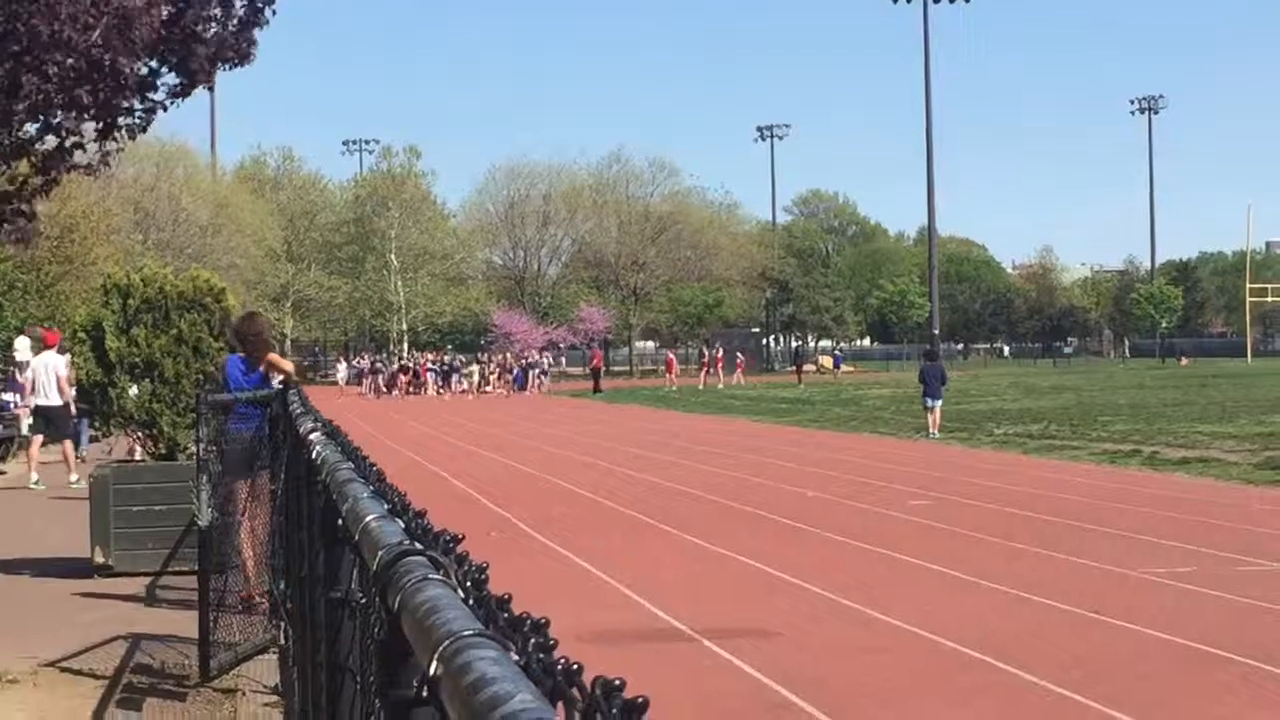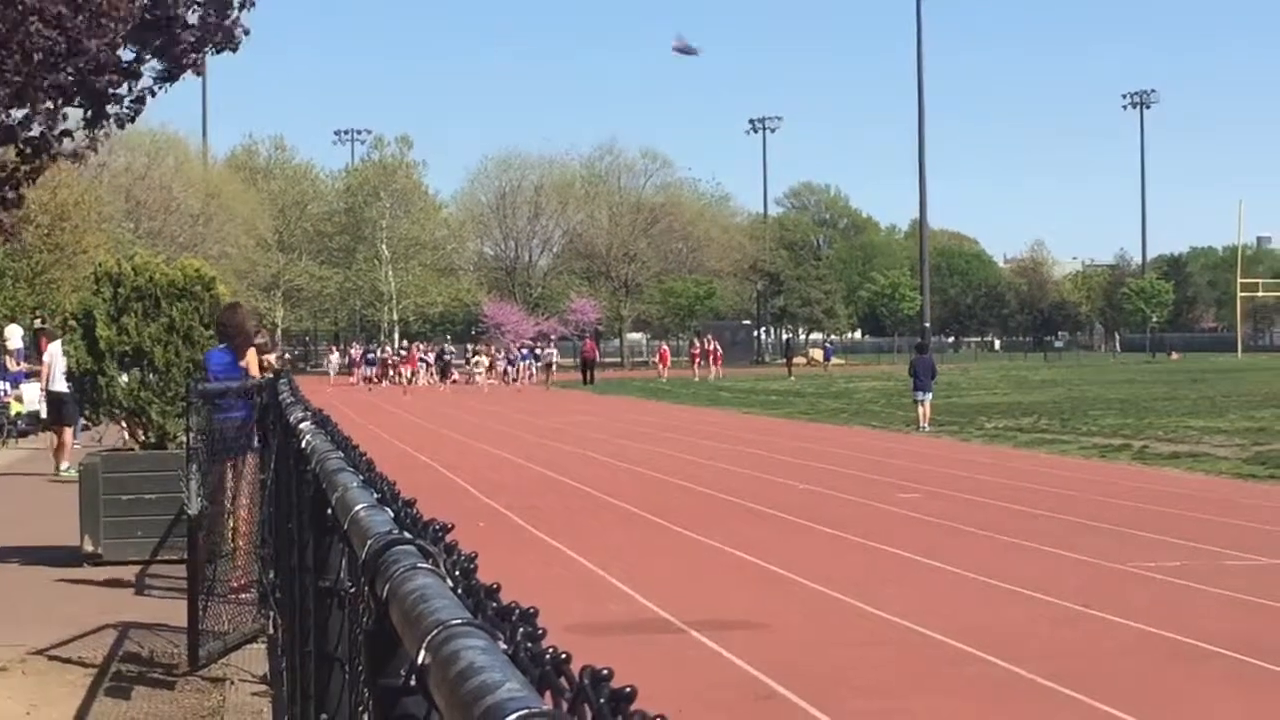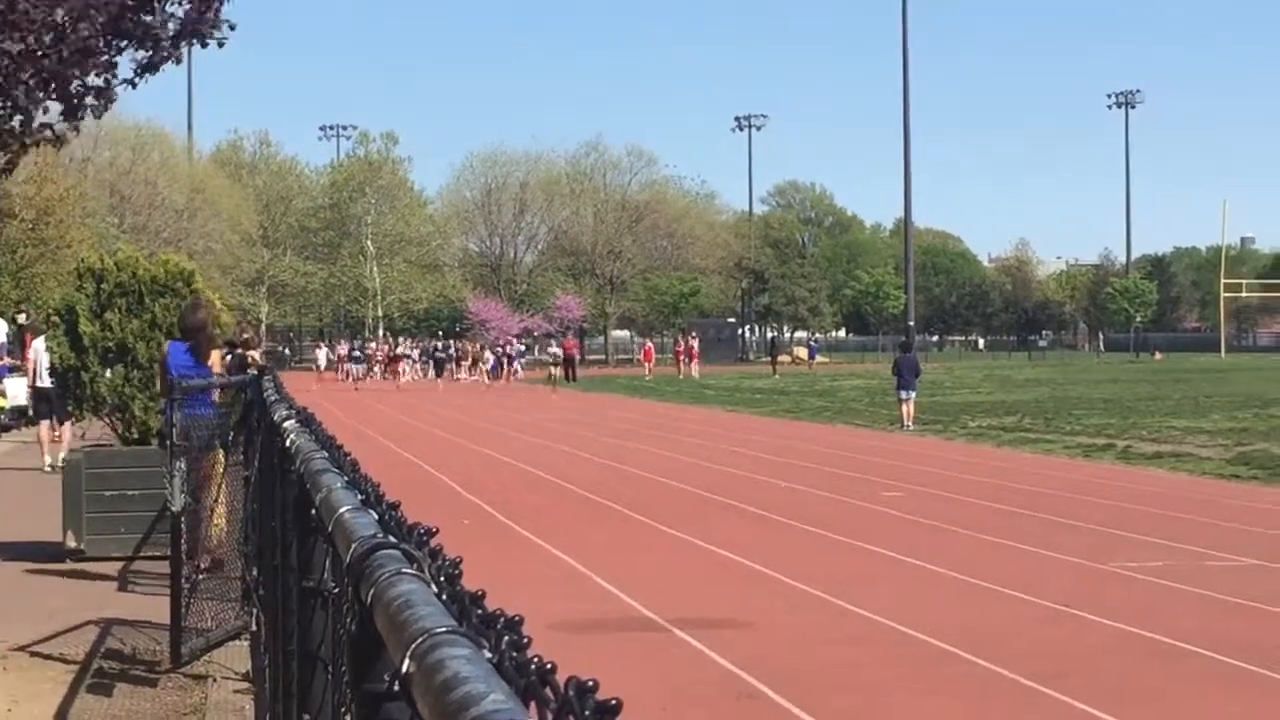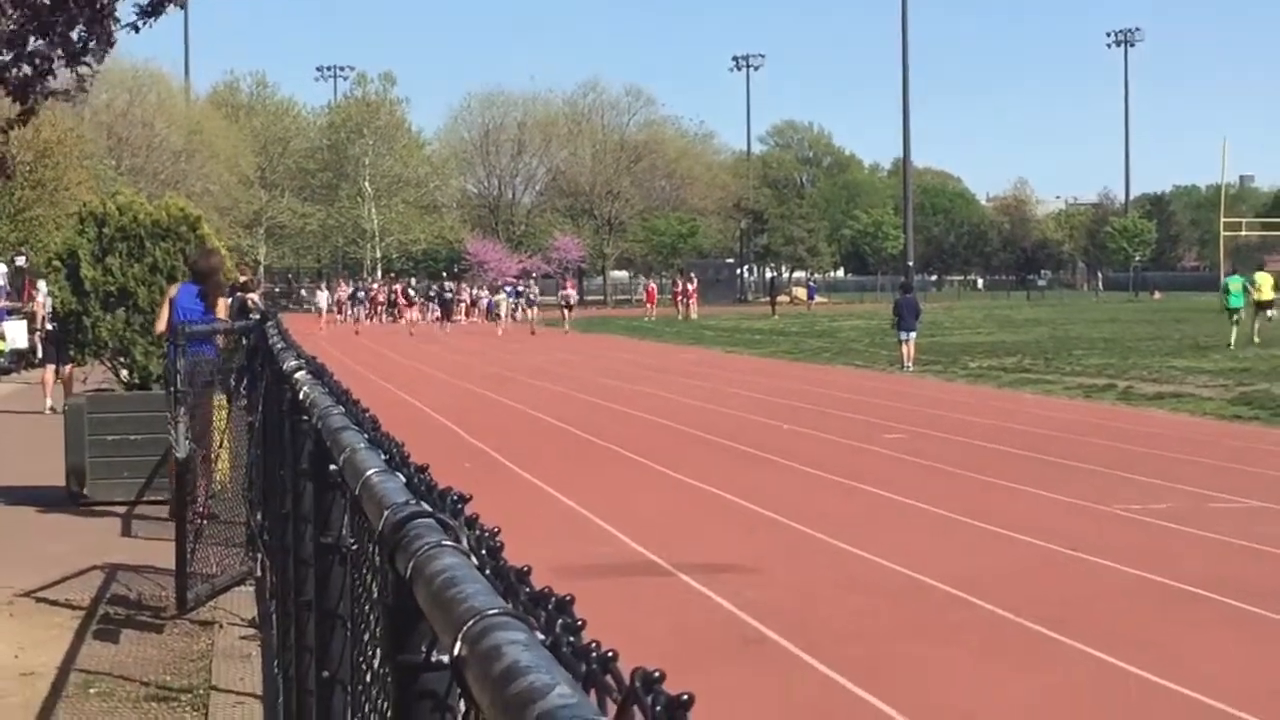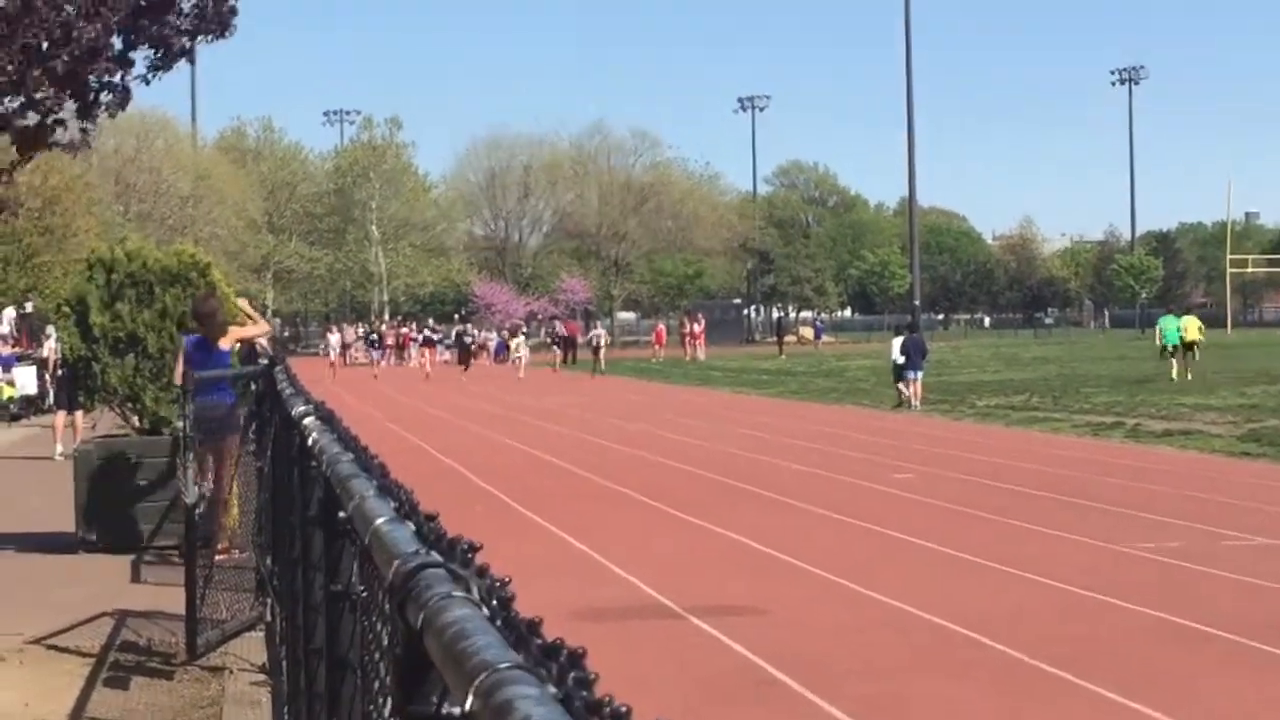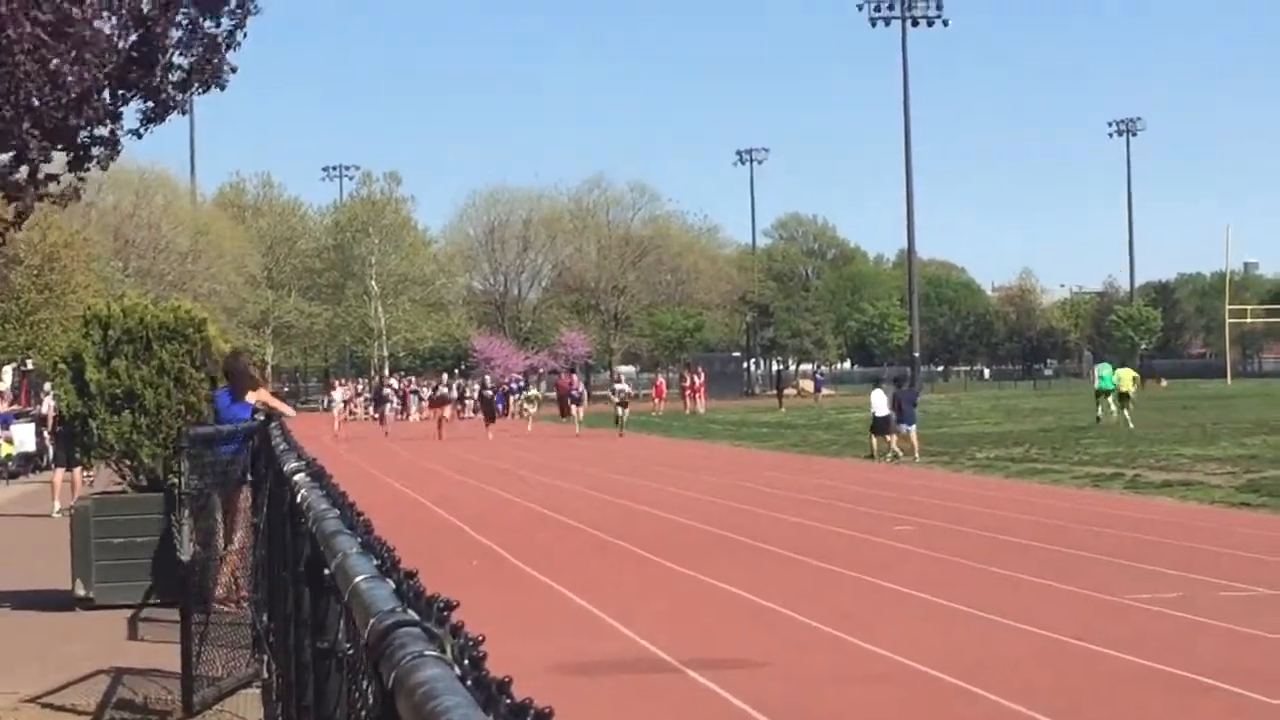
dt=0.7s
person 1, frame 1
left shoulder: (228, 362)
right shoulder: (266, 359)
right elbow: (289, 368)
right wrist: (281, 377)
left hip: (234, 437)
right hip: (261, 436)
left knee: (239, 514)
right knee: (260, 513)
left ankle: (251, 588)
right ankle: (256, 587)
person 1, frame 2
left shoulder: (211, 355)
right shoulder: (247, 352)
right wrist: (261, 366)
left hip: (215, 426)
right hip: (241, 427)
left knee: (218, 496)
right knee: (244, 500)
right ankle: (239, 577)
person 1, frame 3
left shoulder: (168, 349)
right shoulder: (212, 352)
left elbow: (162, 390)
right elbow: (216, 394)
left hip: (177, 421)
right hip: (206, 421)
right knee: (207, 491)
left ankle: (184, 558)
right ankle: (203, 556)
person 1, frame 4
left shoulder: (175, 290)
right shoulder: (217, 298)
left elbow: (160, 329)
left hip: (178, 362)
right hip: (206, 363)
right knee: (204, 434)
right ankle: (201, 501)
person 1, frame 5
left shoulder: (188, 342)
right shoulder: (227, 335)
left elbow: (178, 380)
right elbow: (264, 329)
right wrist: (247, 309)
left hip: (199, 408)
right hip: (225, 409)
left knee: (200, 476)
right knee: (223, 477)
right ankle: (220, 541)
person 1, frame 6
left shoulder: (219, 395)
right shoulder: (255, 393)
right elbow: (290, 412)
right wrist: (266, 407)
right hip: (242, 463)
left knee: (230, 526)
right knee: (240, 528)
left ankle: (238, 589)
right ankle: (222, 590)
